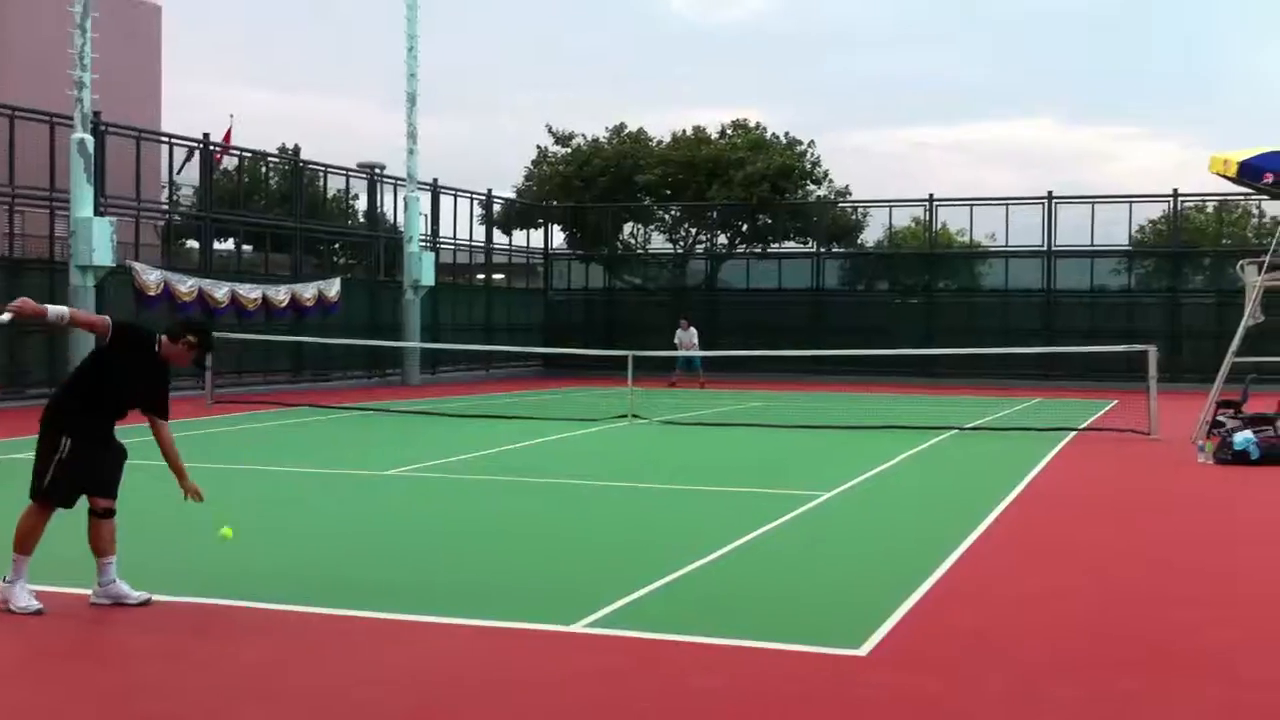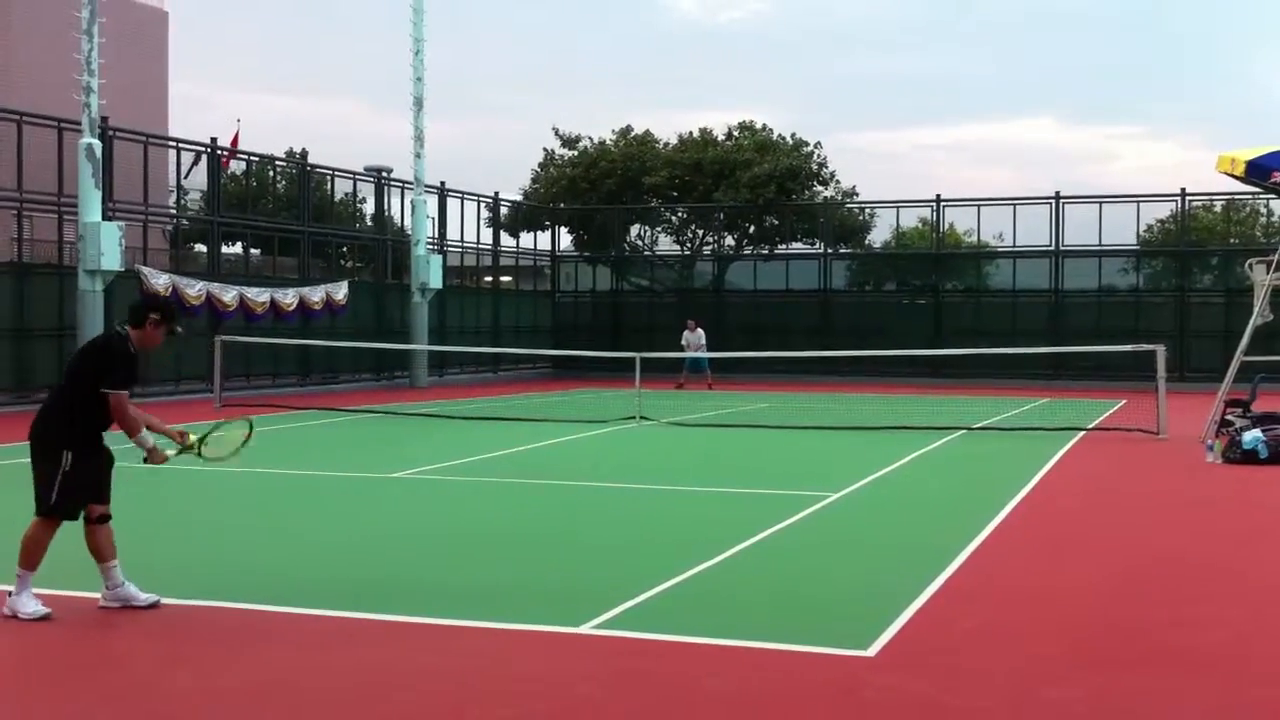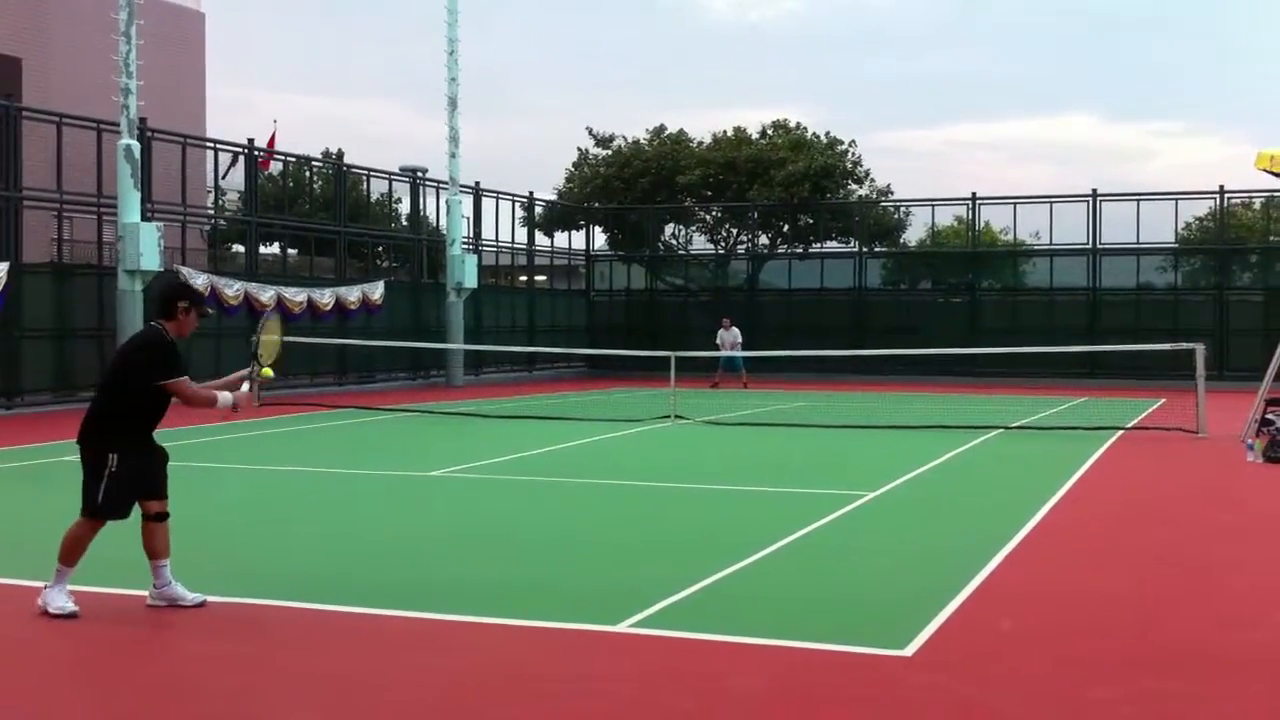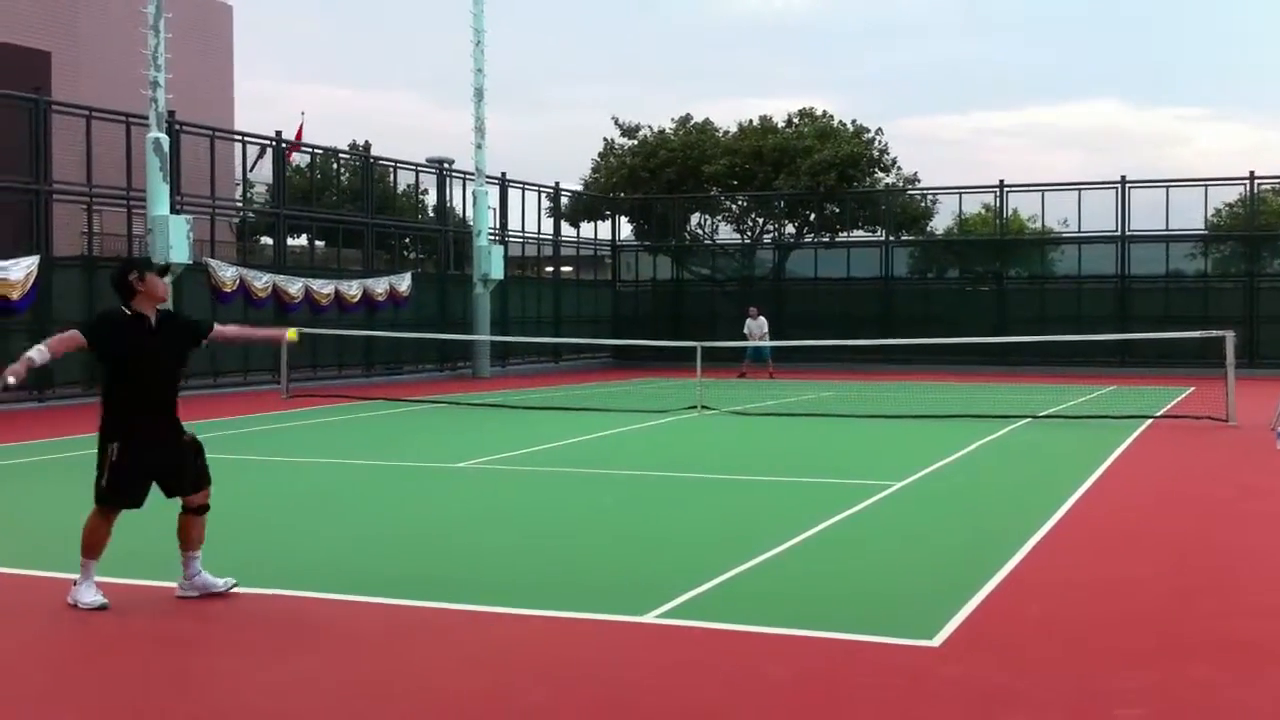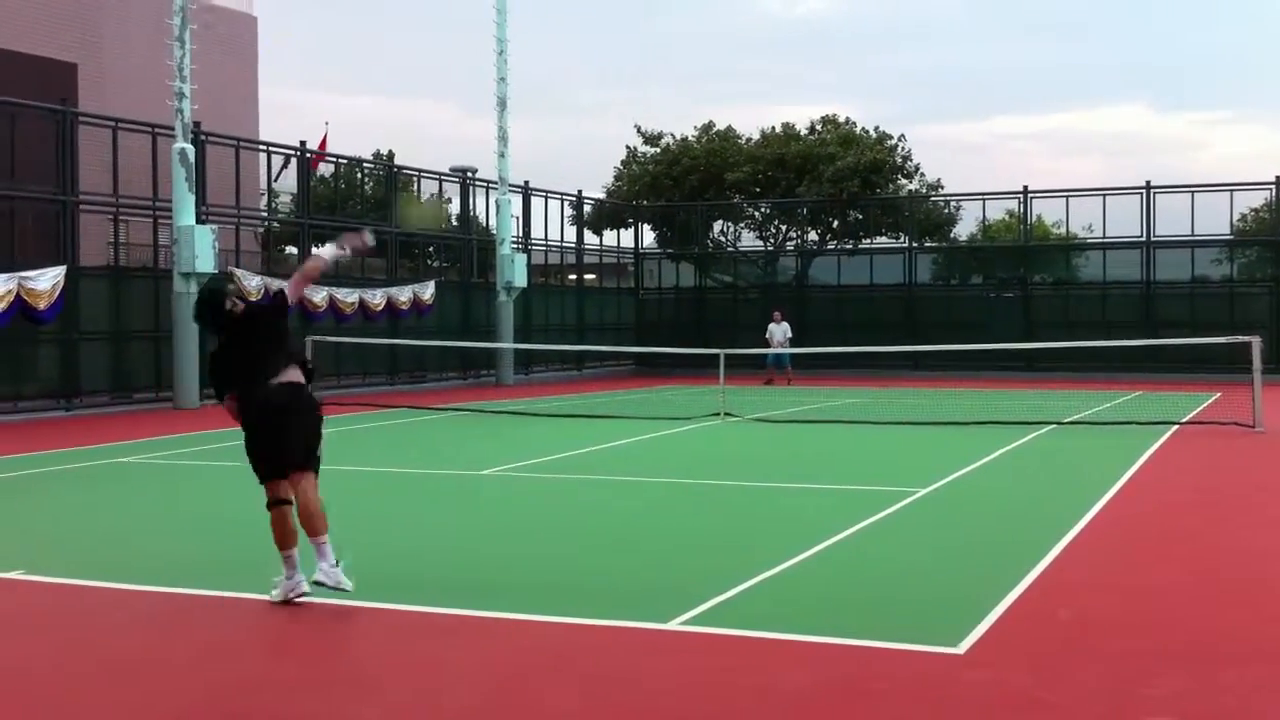
dt=1s
person 1, frame 1
left shoulder: (158, 375)
right shoulder: (136, 340)
left elbow: (161, 430)
right elbow: (86, 320)
left wrist: (184, 479)
right wrist: (38, 310)
left hip: (99, 435)
right hip: (66, 426)
left knee: (104, 505)
right knee: (44, 504)
left ankle: (107, 583)
person 1, frame 2
left shoulder: (121, 349)
right shoulder: (116, 350)
left elbow: (124, 408)
right elbow: (120, 411)
left wrist: (167, 430)
right wrist: (150, 447)
left hip: (84, 440)
right hip: (59, 439)
left knee: (98, 512)
right knee: (51, 516)
left ankle: (115, 588)
right ankle: (19, 594)
person 1, frame 3
left shoulder: (159, 343)
right shoulder: (155, 345)
left elbow: (187, 389)
right elbow: (189, 396)
left wrist: (234, 380)
right wrist: (232, 399)
left hip: (136, 440)
right hip: (108, 441)
left knee: (156, 508)
right knee: (95, 516)
left ankle: (163, 587)
right ankle: (55, 588)
person 1, frame 4
left shoulder: (175, 323)
right shoulder: (114, 324)
left elbow: (223, 332)
right elbow: (66, 340)
left wrist: (270, 334)
left hip: (167, 429)
right hip: (124, 434)
left knee: (198, 497)
right knee: (108, 507)
left ankle: (193, 578)
right ankle: (83, 583)
person 1, frame 5
left shoulder: (218, 357)
right shoulder: (261, 314)
left elbow: (231, 409)
right elbow: (302, 276)
right wrist: (341, 247)
left hip: (255, 412)
right hip: (293, 398)
left knee: (278, 491)
right knee: (304, 479)
left ankle: (291, 580)
right ankle: (327, 565)
